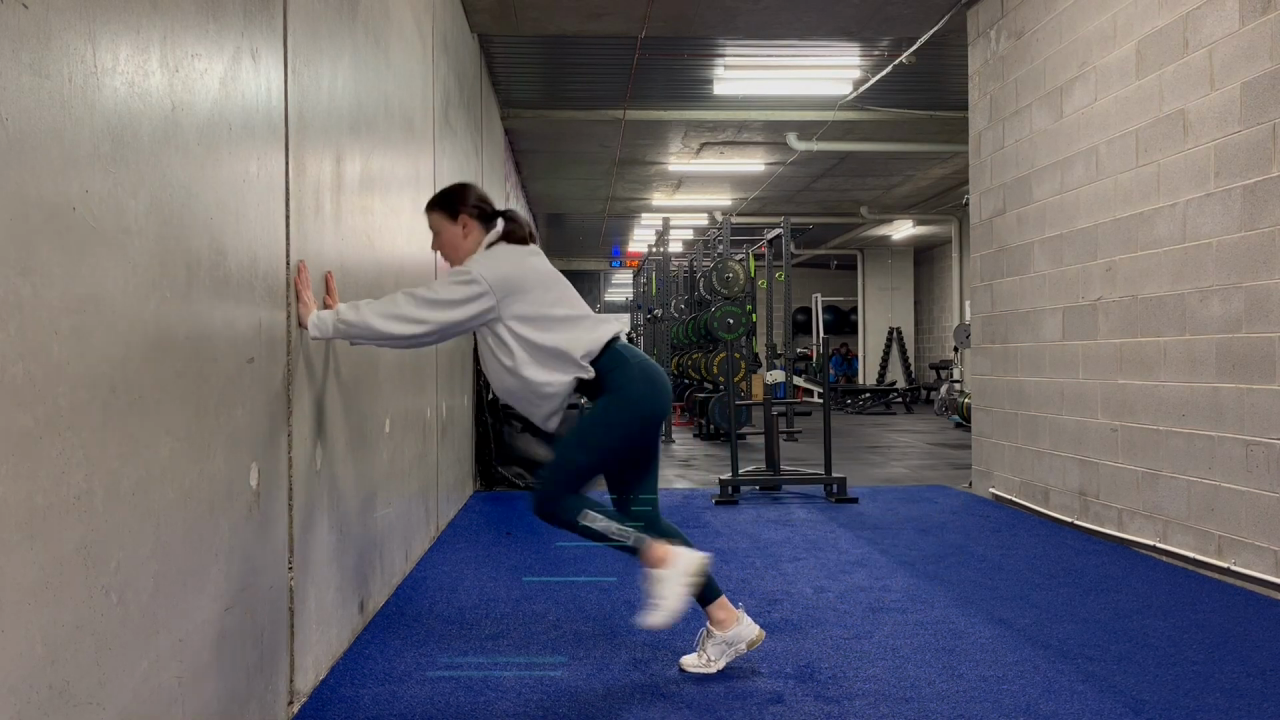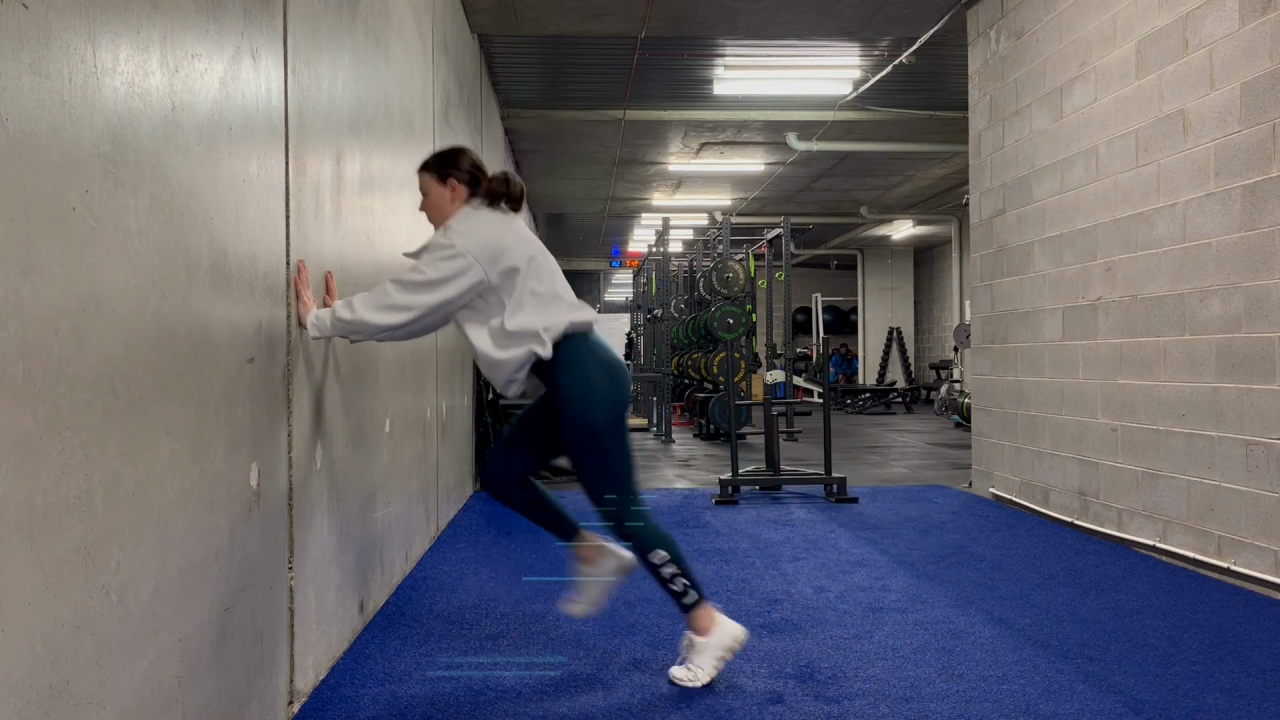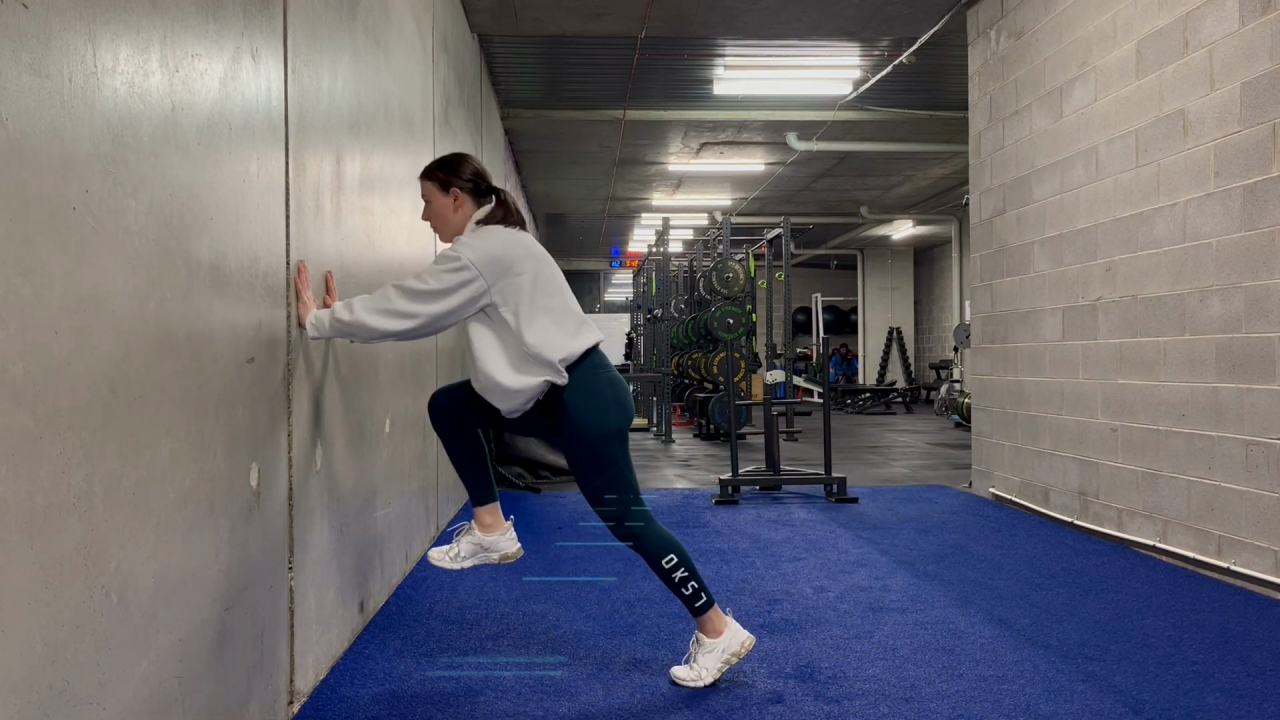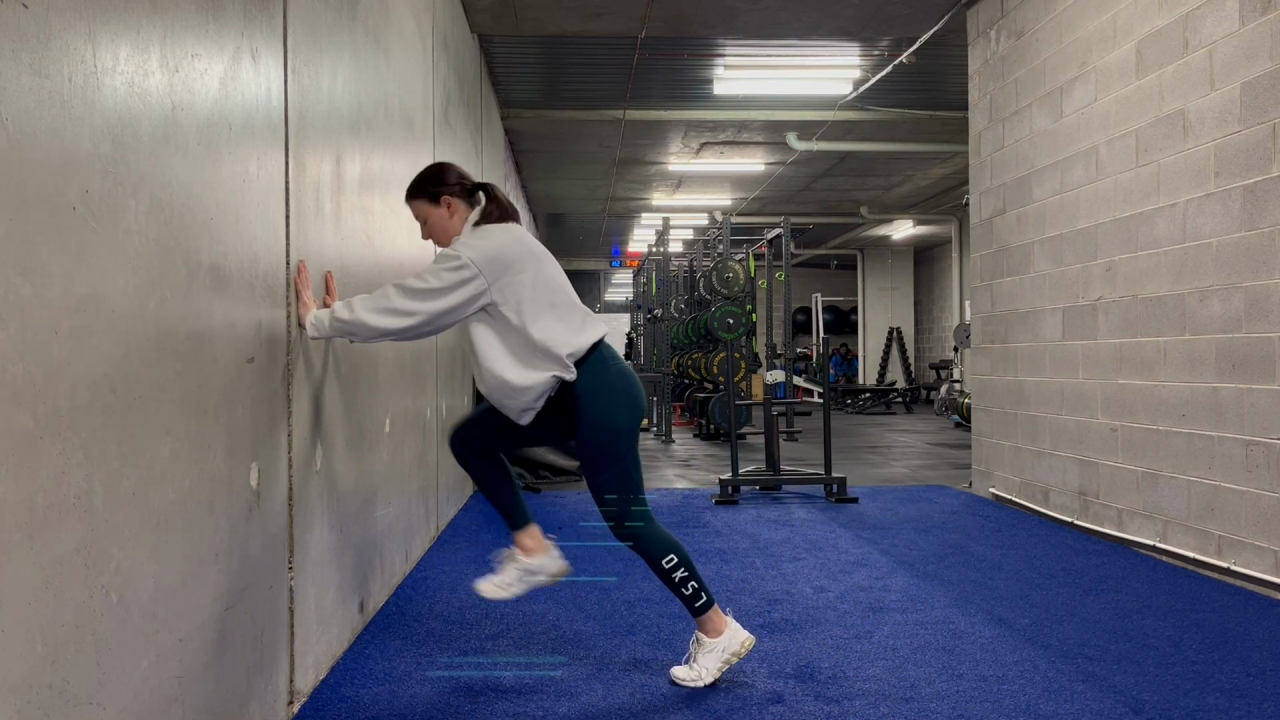
dt=0.5s
person 1, frame 1
left shoulder: (492, 271)
right shoulder: (501, 265)
left elbow: (412, 315)
right elbow: (421, 318)
left wrist: (321, 321)
right wrist: (343, 318)
left hip: (630, 384)
right hip: (625, 388)
left knee: (553, 494)
right knee: (637, 517)
left ankle: (670, 559)
right ankle: (729, 623)
person 1, frame 2
left shoulder: (475, 238)
right shoulder: (486, 233)
left elbow: (406, 302)
right elbow: (418, 306)
left wrist: (323, 320)
right wrist: (348, 318)
left hip: (584, 378)
right hip: (577, 376)
left knee: (622, 510)
right knee: (500, 472)
left ankle: (709, 625)
right ankle: (595, 552)
person 1, frame 3
left shoulder: (483, 251)
right shoulder: (495, 245)
left elbow: (407, 308)
right elbow: (416, 306)
left wrist: (321, 321)
right wrist: (344, 314)
left hip: (585, 395)
right hip: (559, 392)
left knee: (626, 520)
right knee: (449, 407)
left ankle: (719, 632)
right ankle: (491, 530)
person 1, frame 4
left shoulder: (480, 252)
right shoulder: (494, 243)
left elbow: (407, 309)
right elbow: (417, 308)
left wrist: (320, 320)
right wrist: (345, 314)
left hip: (598, 389)
right hip: (567, 389)
left knee: (627, 519)
right knee: (472, 440)
left ankle: (719, 630)
right ankle: (535, 549)
